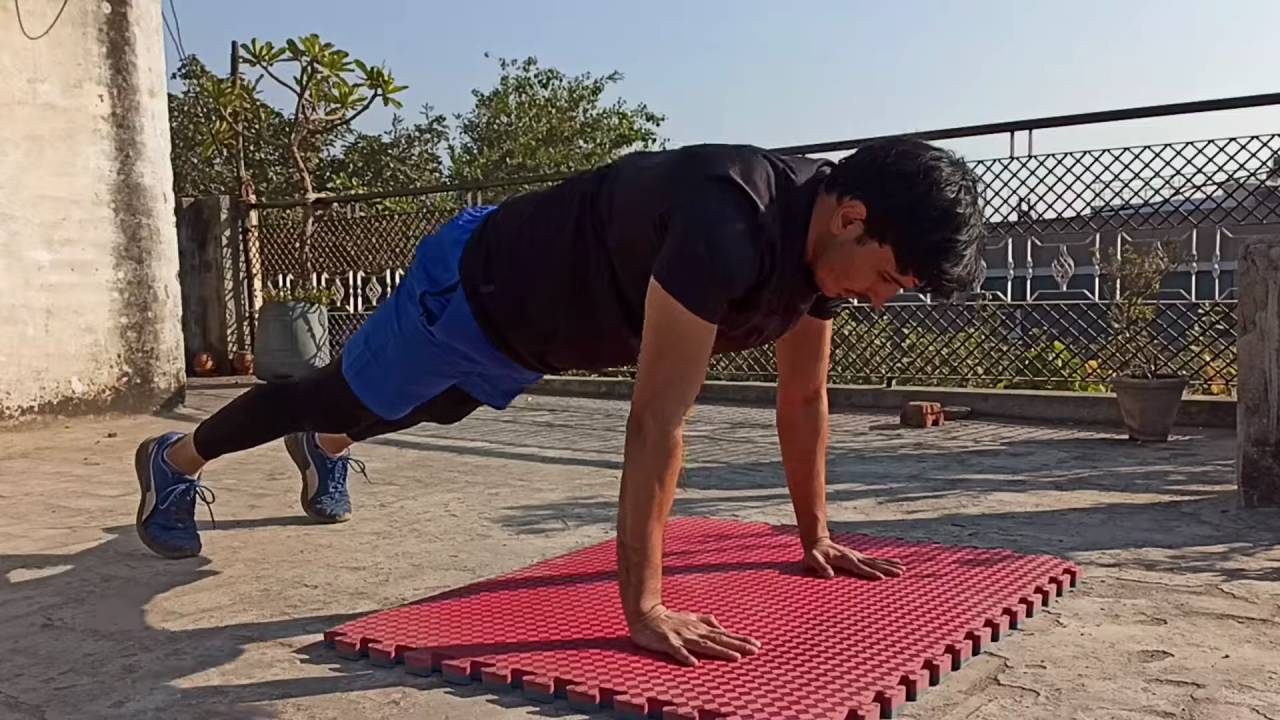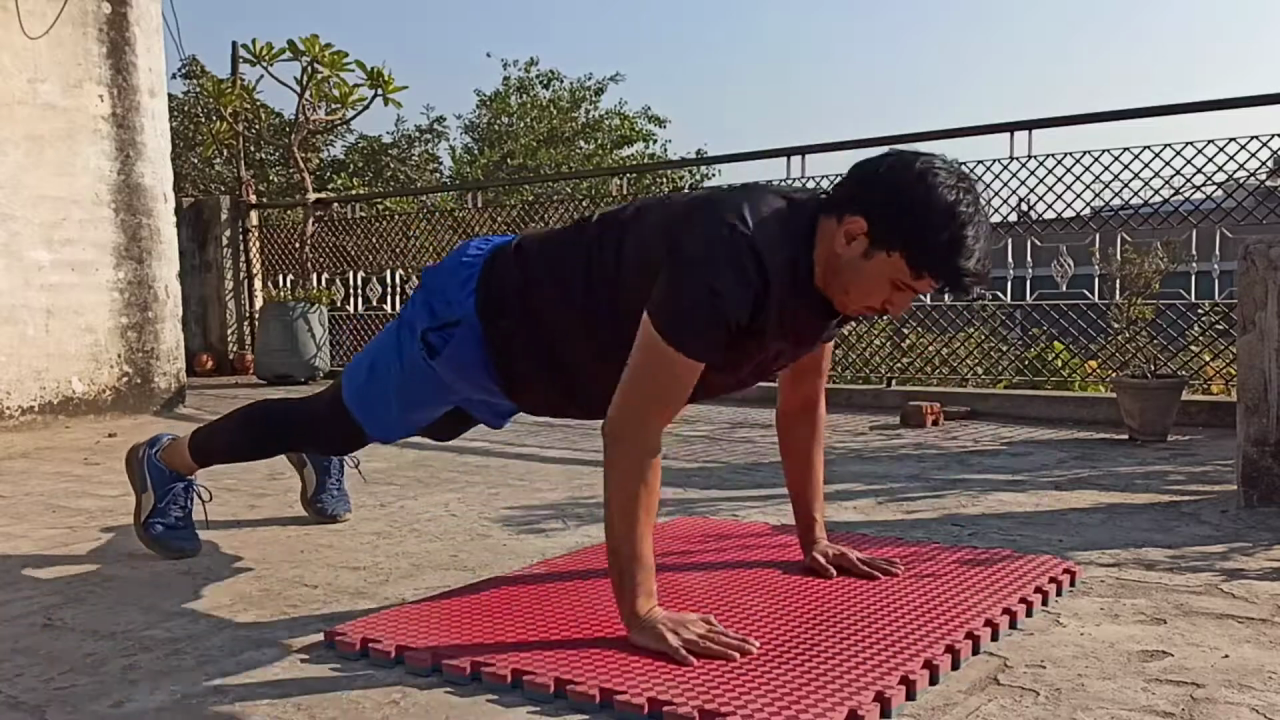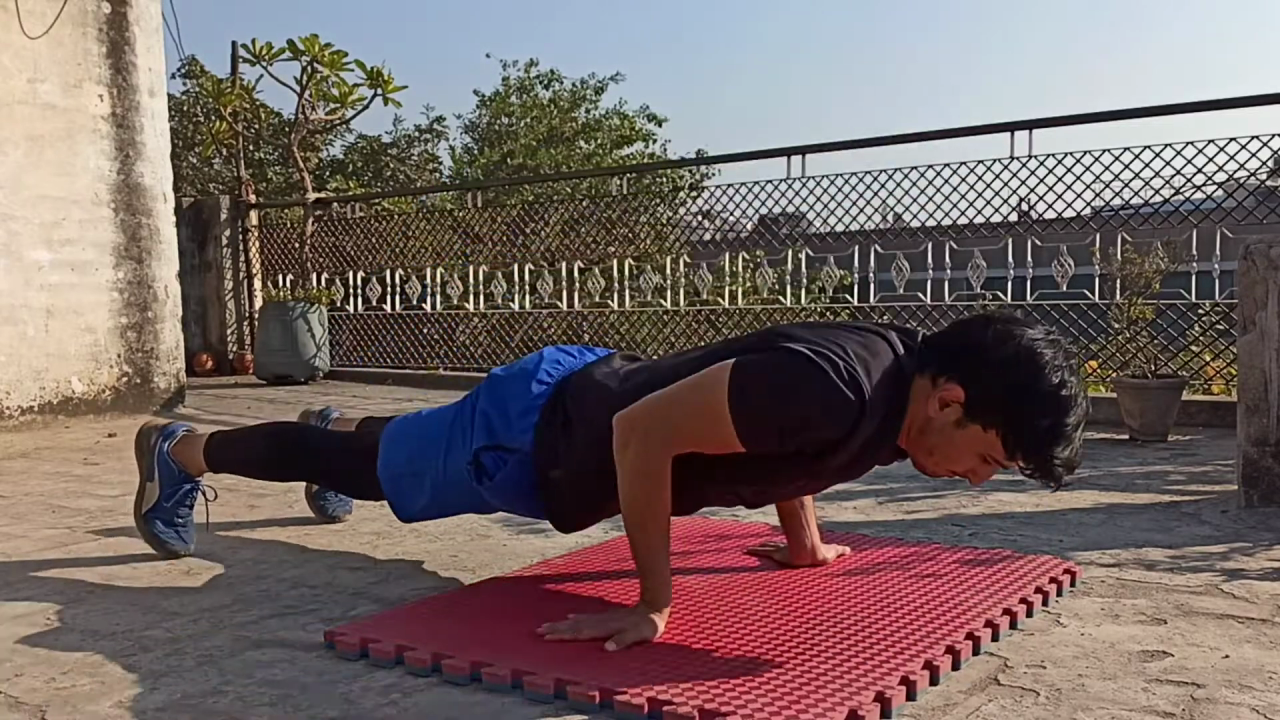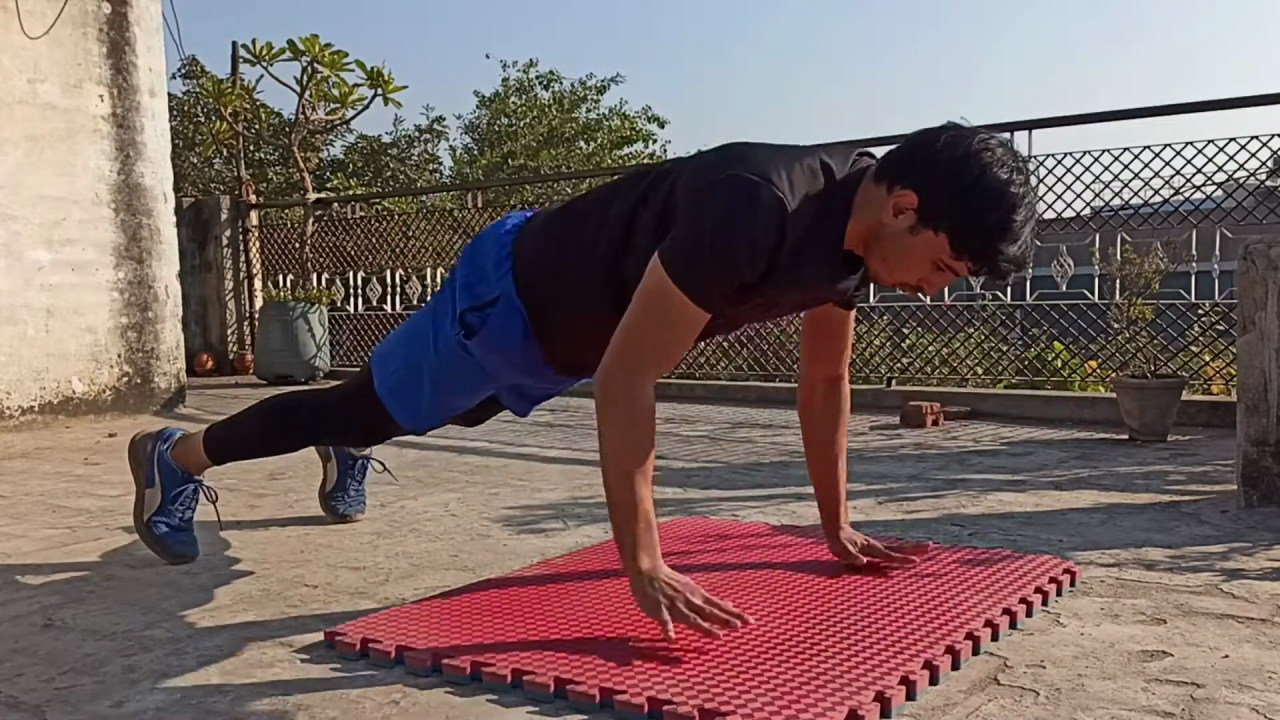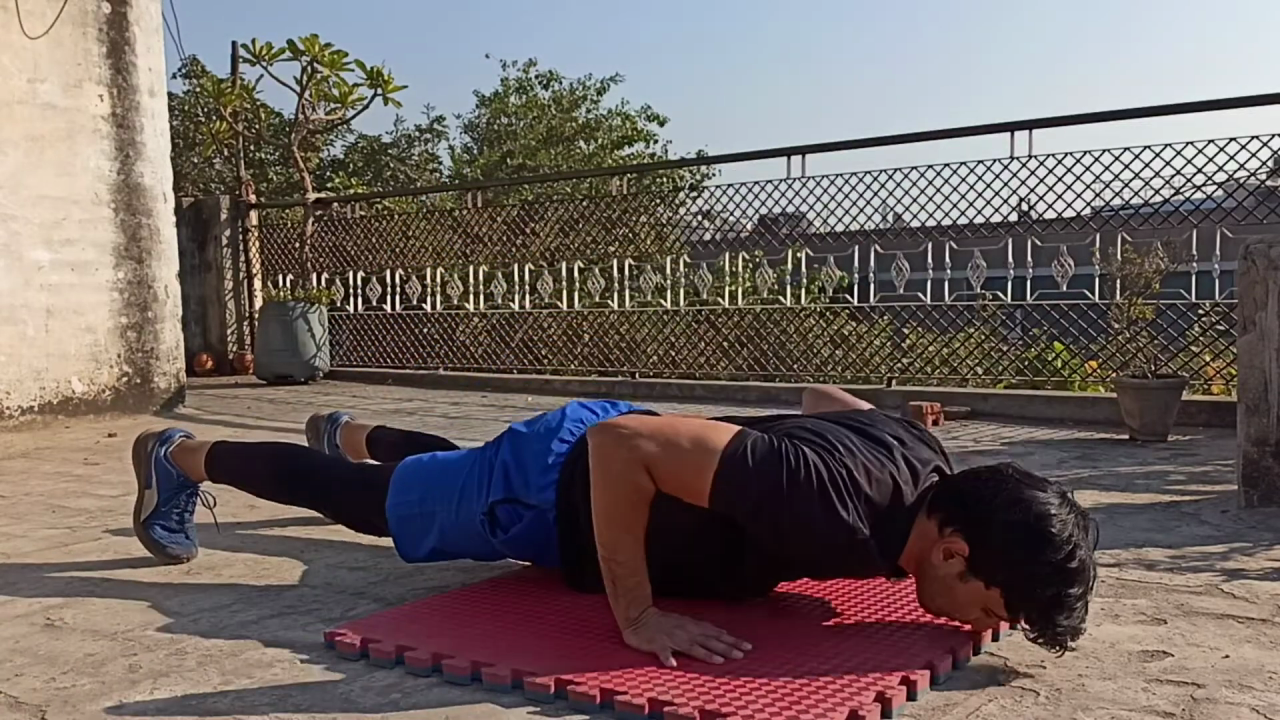
dt=1s
person 1, frame 1
left shoulder: (822, 243)
right shoulder: (730, 221)
left elbow: (803, 396)
right elbow: (658, 420)
left wrist: (816, 538)
right wrist: (641, 605)
left hip: (536, 324)
right hip: (473, 286)
left knee: (415, 410)
right knee: (342, 396)
left ankle: (325, 450)
right ankle: (176, 460)
person 1, frame 2
left shoulder: (826, 269)
right shoulder: (734, 256)
left elbow: (801, 399)
right elbow: (632, 430)
left wrist: (813, 540)
right wrist: (639, 606)
left hip: (540, 331)
right hip: (481, 312)
left knee: (430, 426)
right knee: (335, 421)
left ankle: (317, 470)
right ankle: (168, 460)
person 1, frame 3
left shoulder: (892, 375)
right shoulder: (832, 388)
right elbow: (642, 433)
left wrist: (802, 541)
right wrist: (653, 602)
left hip: (592, 389)
right hip: (535, 434)
left knee: (404, 451)
right knee: (371, 480)
left ankle: (338, 421)
right ankle: (181, 449)
person 1, frame 4
left shoulder: (856, 231)
right shoulder: (754, 207)
left elbow: (826, 371)
right elbow: (622, 380)
left wrist: (838, 527)
right wrist: (642, 565)
left hip: (568, 319)
right hip: (511, 292)
left knee: (468, 408)
right knee: (365, 409)
left ankle: (344, 459)
right ankle: (176, 457)
person 1, frame 5
left shoulder: (920, 467)
right shoulder: (831, 502)
left elbow: (826, 399)
right elbow: (621, 446)
left wrist: (854, 561)
right wrist: (635, 613)
left hip: (597, 450)
right hip: (555, 489)
left knee: (448, 461)
right knee: (360, 501)
left ankle: (348, 434)
right ankle: (181, 455)
